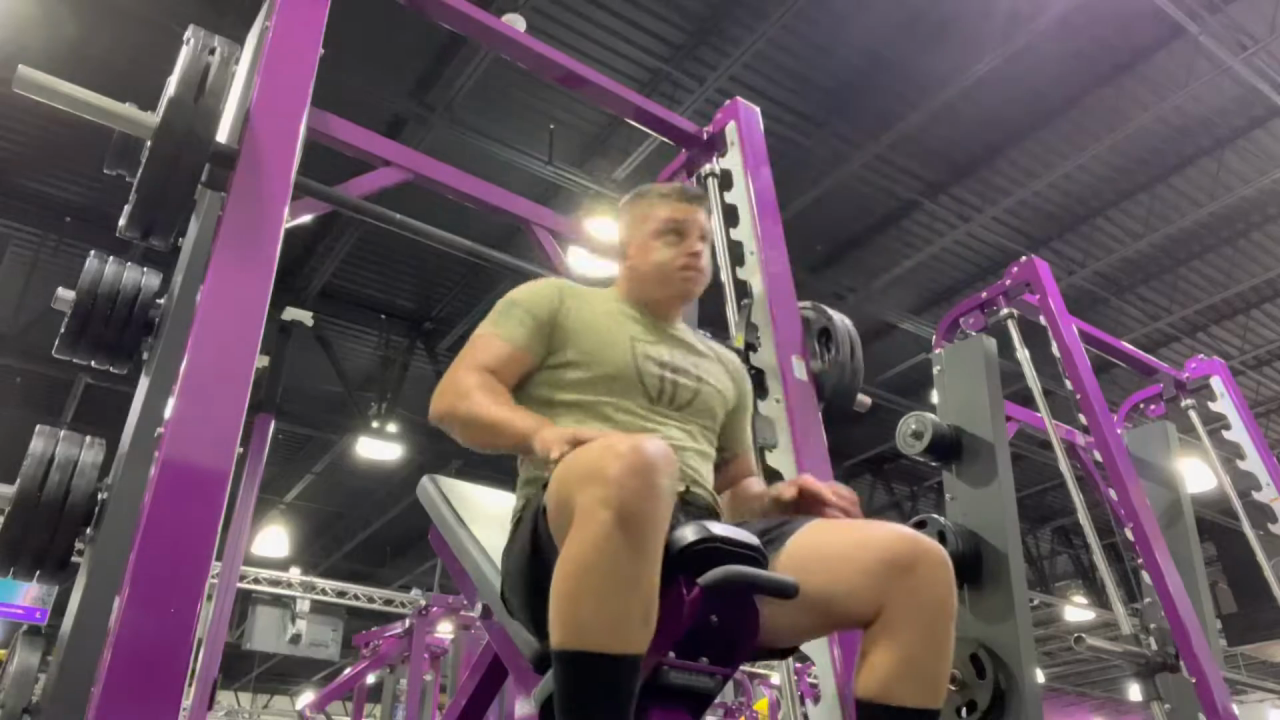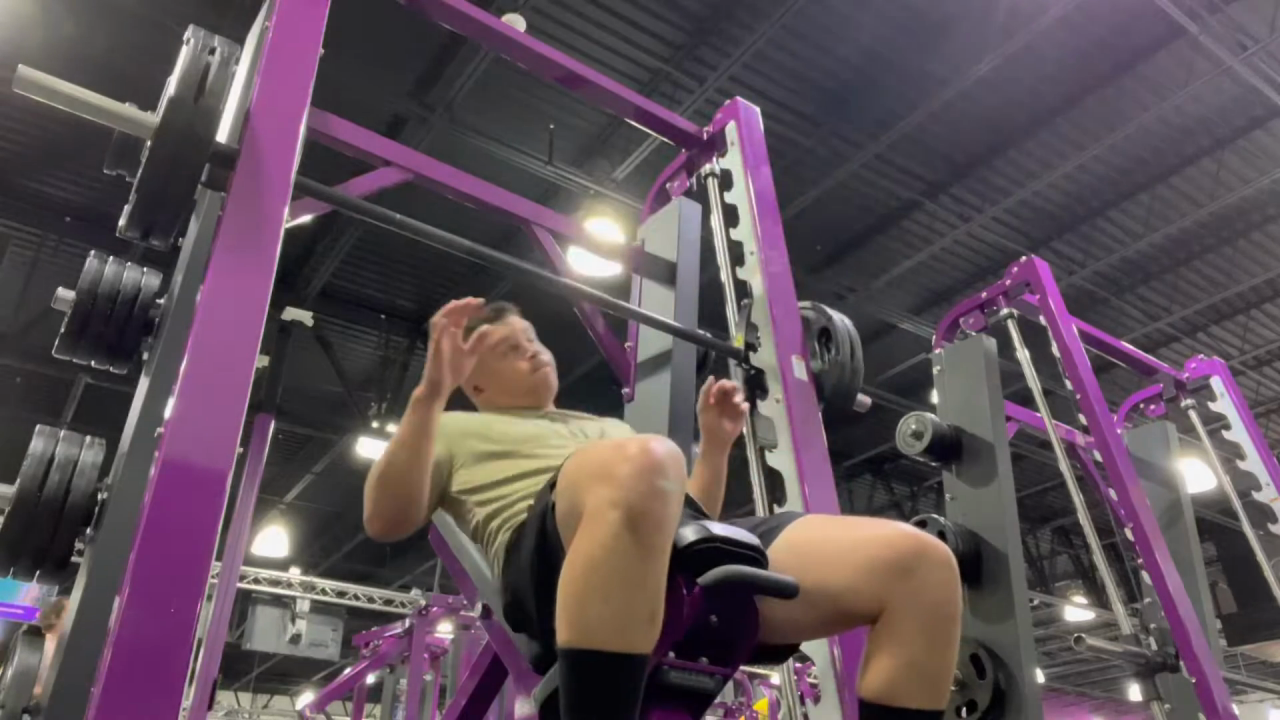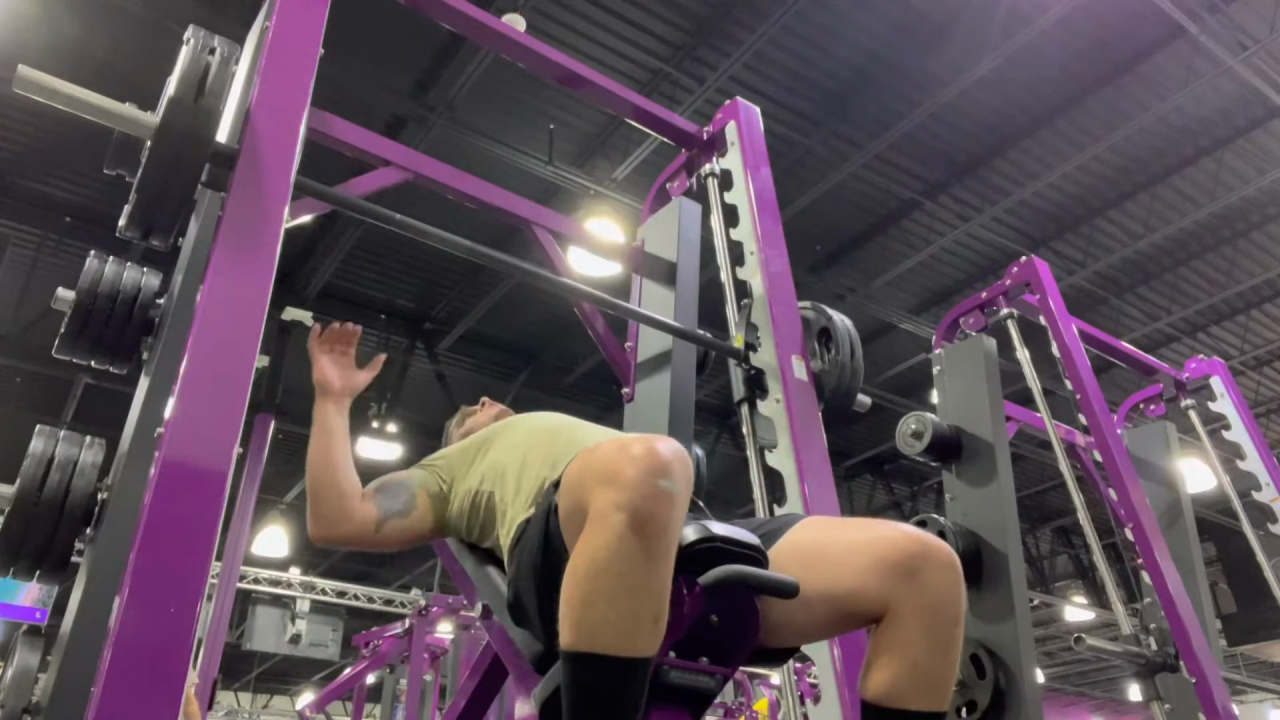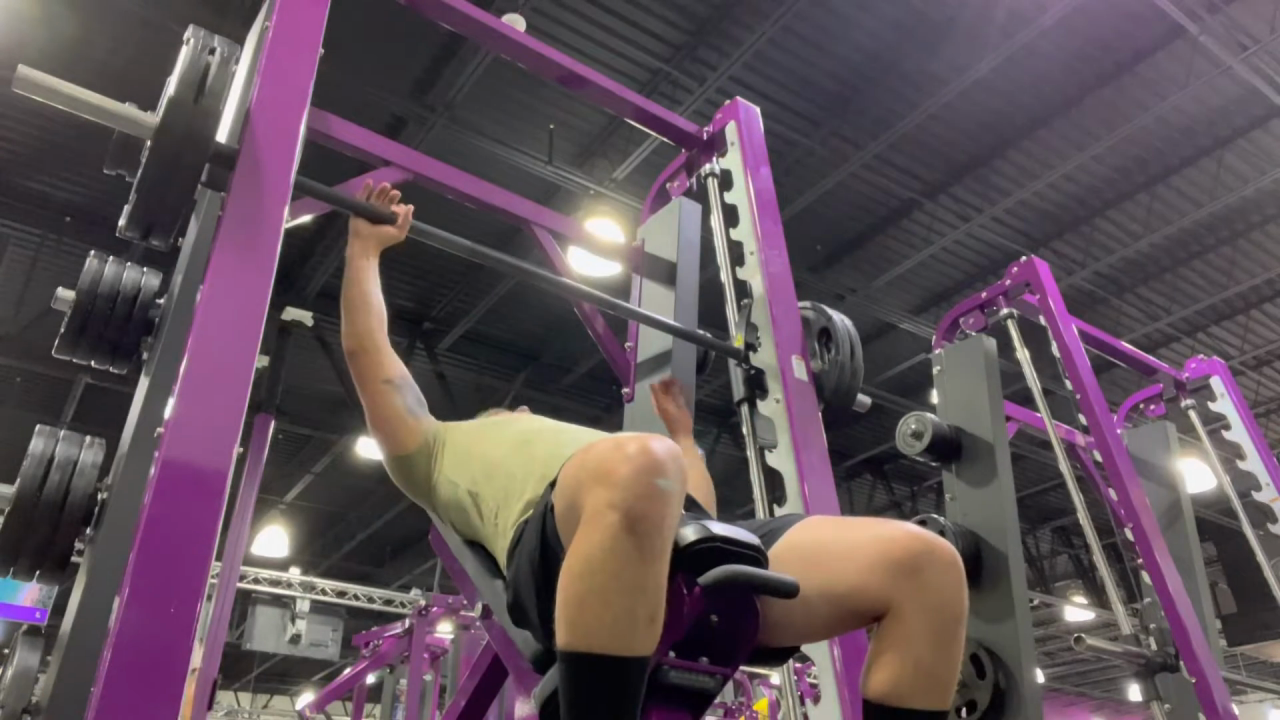
dt=0.7s
person 1, frame 1
left shoulder: (723, 367)
right shoulder: (553, 304)
right elbow: (453, 399)
left wrist: (781, 497)
right wrist: (544, 433)
right hip: (573, 538)
left knee: (917, 564)
right knee: (633, 465)
person 1, frame 2
left shoulder: (609, 428)
right shoulder: (455, 431)
right elbow: (385, 519)
left wrist: (716, 442)
right wrist: (432, 388)
right hip: (556, 556)
left knee: (920, 563)
right knee: (642, 463)
person 1, frame 3
right shoulder: (451, 472)
right elbow: (334, 520)
right wrist: (334, 398)
right hip: (564, 556)
left knee: (924, 566)
right knee: (646, 464)
person 1, frame 4
right shoulder: (437, 450)
right elbow: (366, 350)
left wrist: (680, 433)
right wrist: (365, 247)
left hip: (685, 541)
right hip: (564, 550)
left knee: (926, 564)
right knee: (640, 468)
